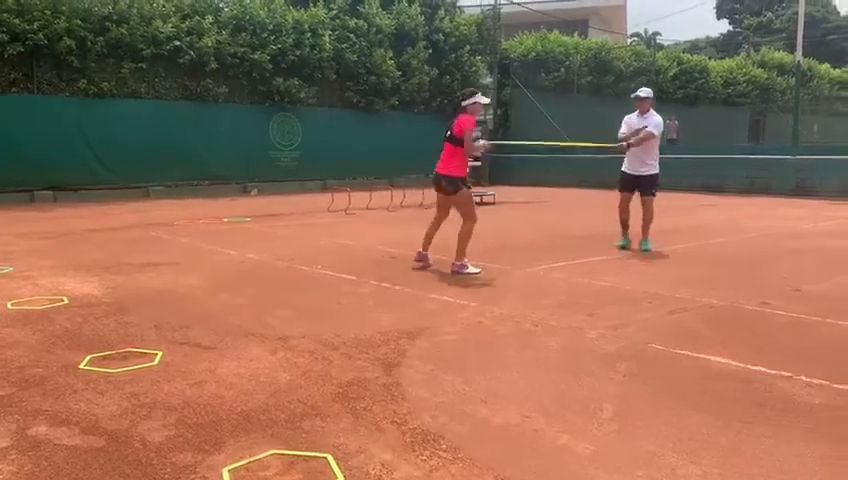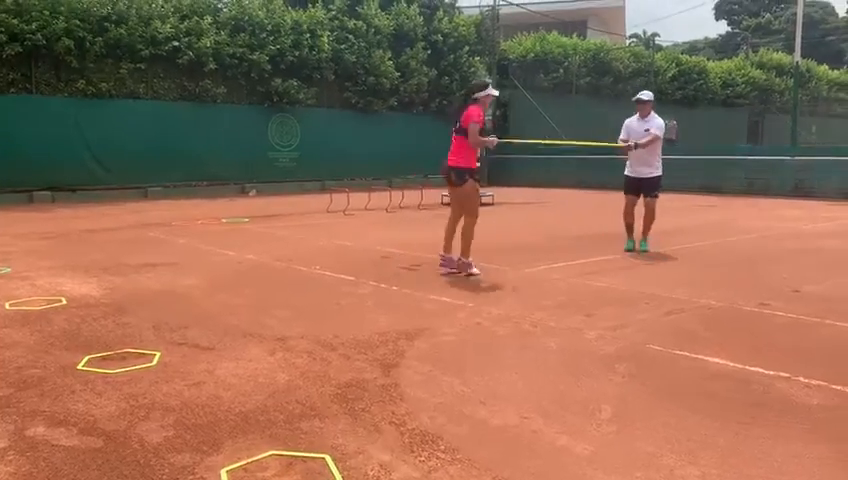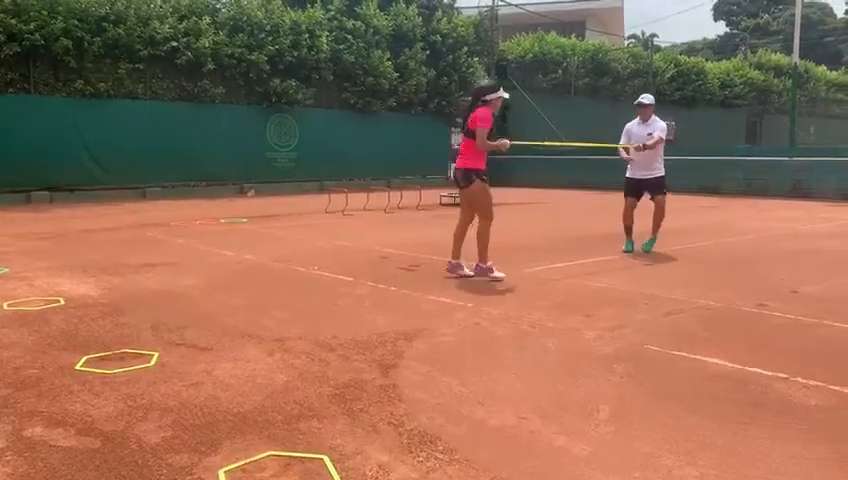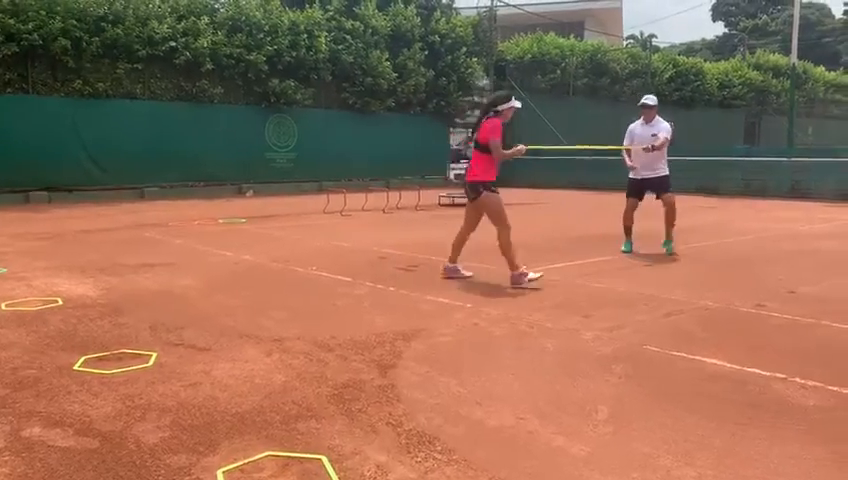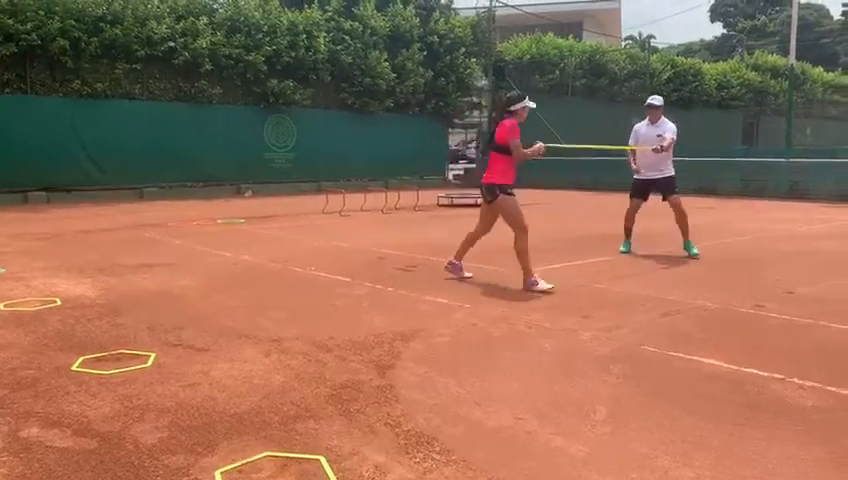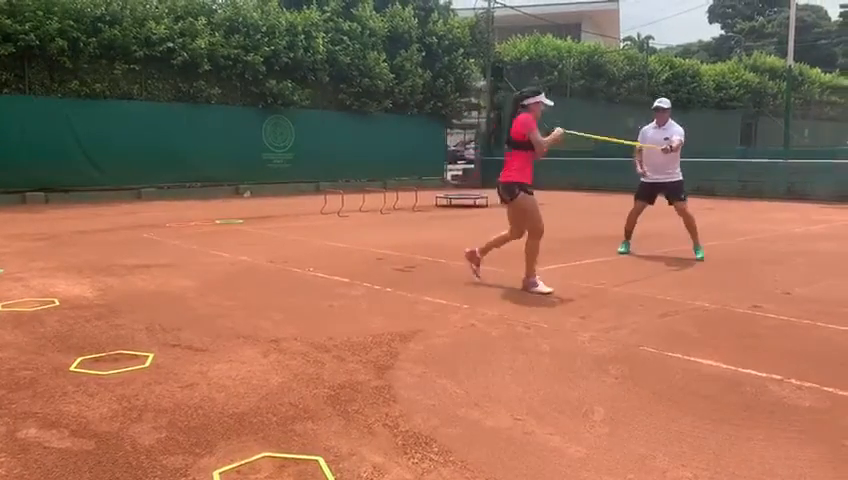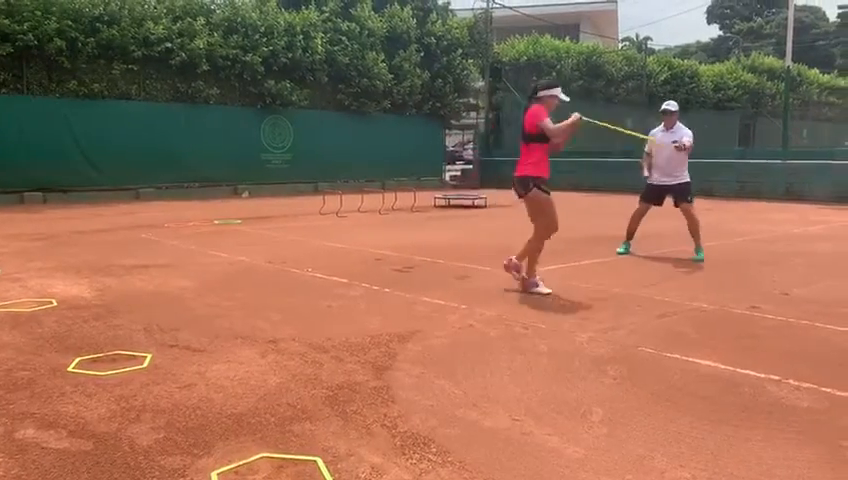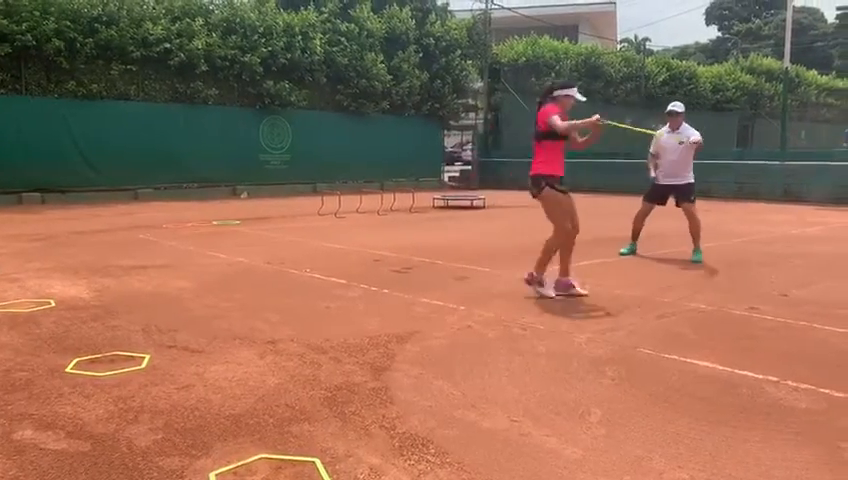
dt=0.1s
person 1, frame 1
left shoulder: (458, 120)
right shoulder: (468, 120)
right elbow: (468, 149)
left wrist: (476, 147)
right wrist: (480, 145)
left hip: (441, 175)
right hip: (454, 178)
left knee: (440, 217)
right knee: (470, 219)
left ankle: (423, 255)
right ankle: (459, 263)
person 1, frame 2
left shoulder: (467, 110)
right shoulder: (476, 111)
right elbow: (473, 140)
left wrist: (486, 142)
right wrist: (488, 141)
left hip: (454, 168)
right hip: (463, 170)
left knee: (456, 214)
right knee: (472, 216)
left ankle: (447, 257)
right ankle: (464, 261)
person 1, frame 3
left shoulder: (476, 112)
right shoulder: (484, 114)
right elbow: (481, 144)
left wrist: (497, 144)
right wrist: (500, 144)
left hip: (464, 170)
right hip: (471, 171)
left knee: (466, 218)
right knee: (486, 217)
left ankle: (455, 262)
right ankle: (483, 266)
person 1, frame 4
left shoulder: (489, 122)
right shoulder: (494, 125)
right elbow: (497, 157)
left wrist: (514, 153)
right wrist: (516, 151)
left hip: (477, 182)
right hip: (481, 184)
left knee: (469, 226)
right knee: (504, 227)
left ankle: (451, 266)
right ankle: (518, 274)
person 1, frame 5
left shoulder: (504, 124)
right shoulder: (510, 125)
right elbow: (518, 156)
left wrist: (532, 152)
right wrist: (535, 150)
left hip: (494, 185)
right hip: (497, 186)
left knee: (482, 229)
right knee: (521, 229)
left ankle: (455, 263)
right ankle: (530, 279)
person 1, frame 6
left shoulder: (522, 121)
right shoulder: (526, 119)
left elbow: (535, 153)
right elbow: (540, 147)
left wrist: (550, 140)
right wrist: (555, 136)
left hip: (517, 184)
right hip: (514, 185)
left knee: (516, 232)
right knee: (537, 230)
left ankle: (477, 254)
right ankle: (530, 280)
person 1, frame 7
left shoulder: (540, 113)
right shoulder: (536, 110)
left elbow: (554, 145)
right elbow: (553, 131)
left wrist: (568, 130)
right wrist: (572, 120)
left hip: (534, 178)
right hip: (530, 178)
left knee: (550, 228)
right knee: (544, 229)
left ankle: (517, 261)
right ankle: (529, 278)
person 1, frame 8
left shoulder: (559, 114)
right shoulder: (549, 110)
left elbow: (576, 144)
right elbow: (561, 127)
left wrist: (592, 134)
right wrist: (588, 122)
left hip: (554, 179)
right hip: (543, 179)
left knee: (572, 228)
right knee: (563, 228)
left ankle: (564, 281)
right ankle: (536, 276)
person 2, frame 1
left shoulder: (656, 120)
right shoulder: (629, 119)
left elbow: (644, 138)
right elbow: (621, 137)
left wrist: (628, 144)
right wrist: (631, 134)
left hip: (649, 170)
right hip: (629, 168)
left knee: (647, 203)
right knee: (623, 201)
left ankle: (645, 239)
right ankle: (625, 237)
person 2, frame 2
left shoulder: (658, 122)
right shoulder: (629, 122)
left elbow: (650, 140)
right elbow: (621, 142)
left wrist: (636, 145)
right wrist: (625, 147)
left hip: (652, 172)
right hip: (632, 171)
left knee: (650, 206)
right knee: (629, 204)
left ankle: (644, 239)
right ankle: (630, 238)
person 2, frame 3
left shoulder: (660, 125)
right shoulder: (630, 126)
left elbow: (655, 142)
right elbow: (622, 147)
left wrist: (644, 146)
right wrist: (625, 156)
left hip: (655, 174)
right hip: (633, 174)
left knee: (660, 204)
right knee: (629, 206)
left ankle: (652, 238)
right ankle: (629, 240)
person 2, frame 4
left shoulder: (663, 126)
right shoulder: (633, 127)
left elbow: (662, 142)
right elbow: (626, 149)
left wrist: (652, 147)
right wrist: (628, 161)
left hip: (659, 173)
right hip: (637, 175)
left knee: (670, 203)
right knee: (629, 207)
left ankle: (669, 240)
right ankle: (628, 240)
person 2, frame 5
left shoulder: (669, 127)
right shoulder: (638, 127)
left elbow: (669, 143)
right elbow: (631, 148)
left wrist: (661, 147)
right wrist: (632, 163)
left hip: (665, 174)
right hip: (642, 176)
left knee: (677, 206)
right knee: (633, 207)
left ankle: (687, 244)
right ankle: (627, 241)
person 2, frame 6
left shoulder: (676, 129)
right shoulder: (646, 130)
left elbow: (678, 144)
right elbow: (638, 151)
left wrist: (670, 147)
right wrist: (638, 167)
left hip: (673, 178)
right hip: (649, 178)
left knee: (684, 211)
right knee: (636, 210)
left ankle: (698, 247)
right ankle: (626, 242)
person 2, frame 7
left shoulder: (685, 132)
right shoulder: (654, 133)
left elbow: (688, 145)
right elbow: (647, 155)
left wrist: (684, 147)
right wrist: (646, 170)
left hip: (679, 180)
right hip: (656, 180)
left knee: (689, 212)
right knee: (640, 211)
left ankle: (698, 249)
right ankle: (627, 243)
person 2, frame 8
left shoulder: (689, 133)
right shoulder: (660, 134)
left elbow: (698, 141)
right elbow: (652, 156)
left wrist: (698, 143)
right wrist: (652, 171)
left hip: (683, 181)
right hip: (660, 180)
left knee: (691, 213)
right knee: (643, 211)
left ankle: (697, 249)
right ankle: (632, 244)
